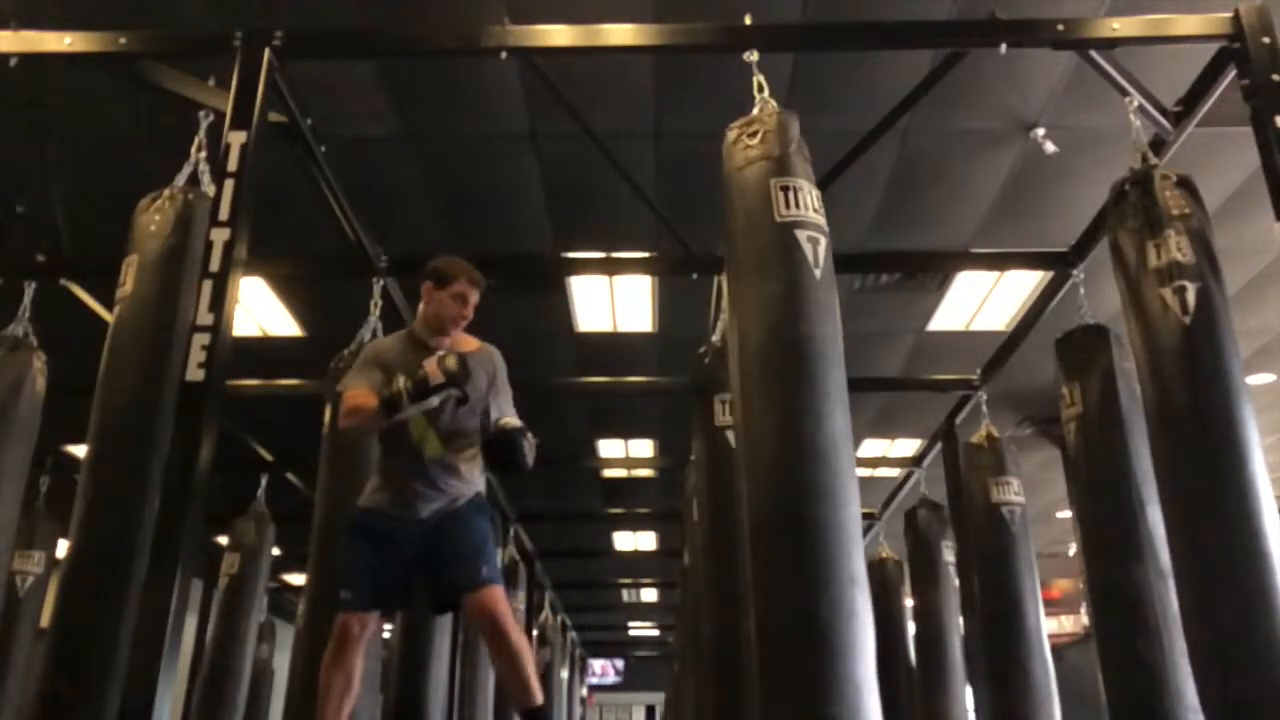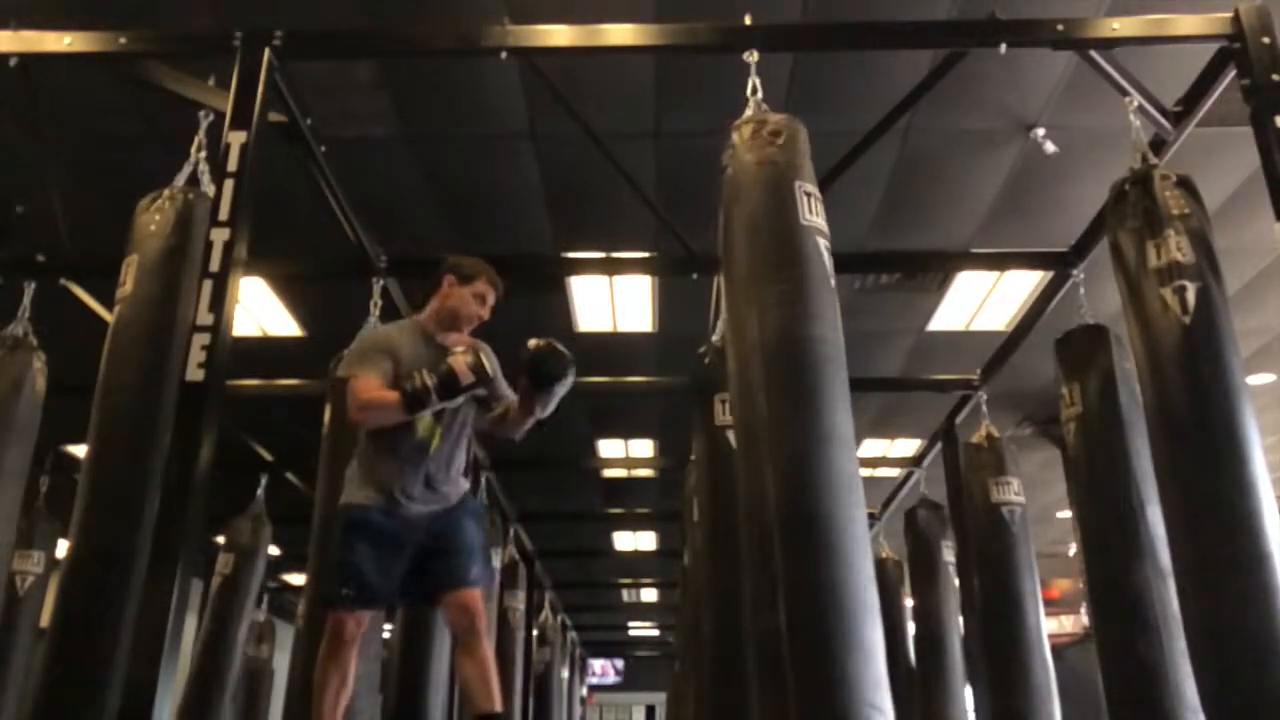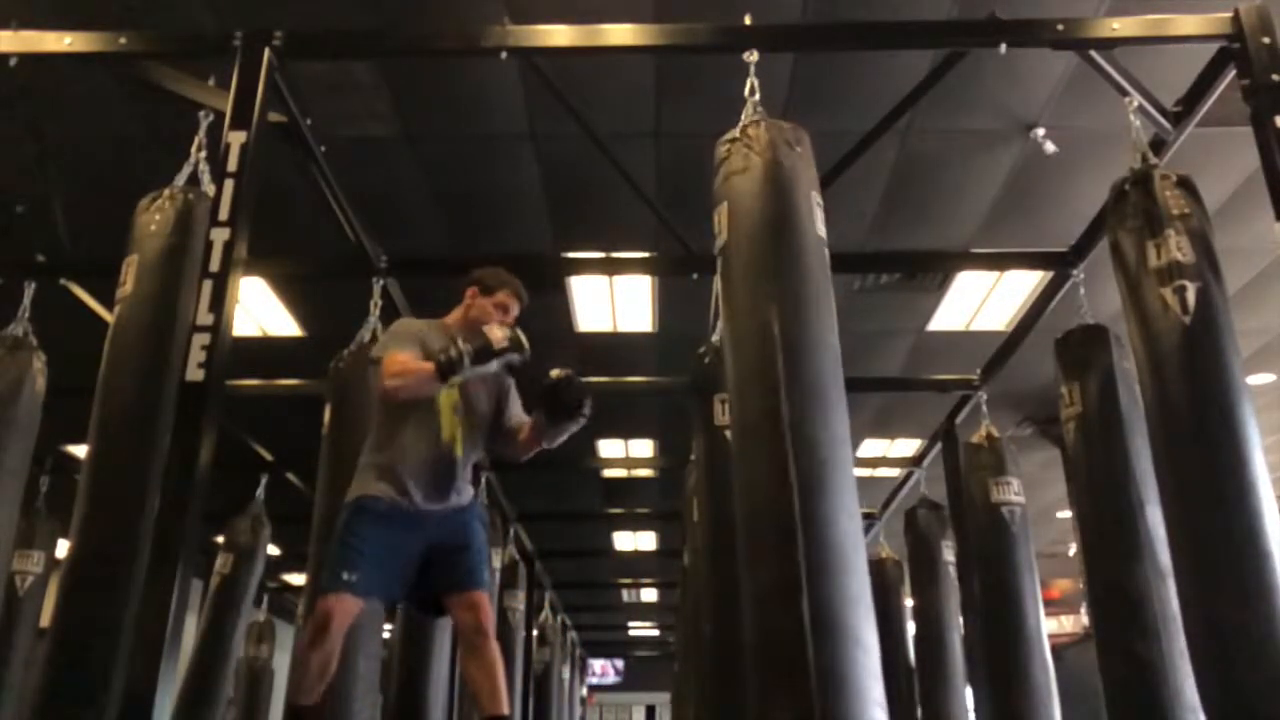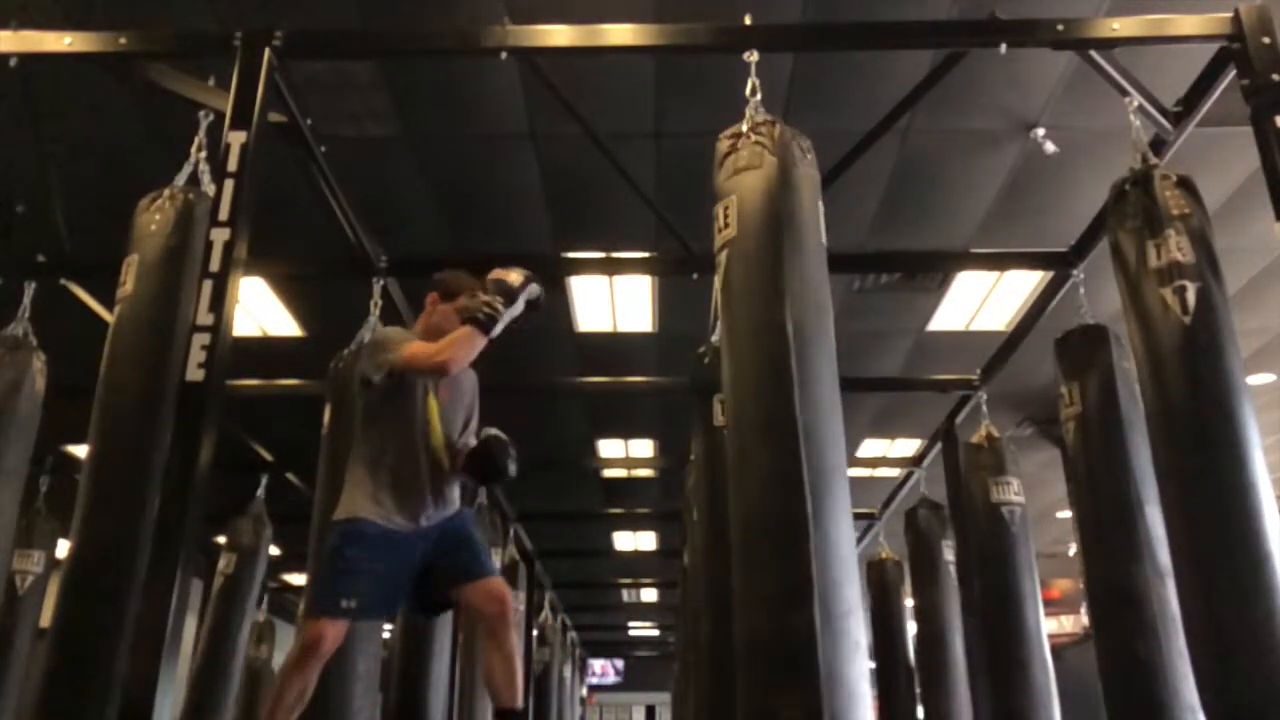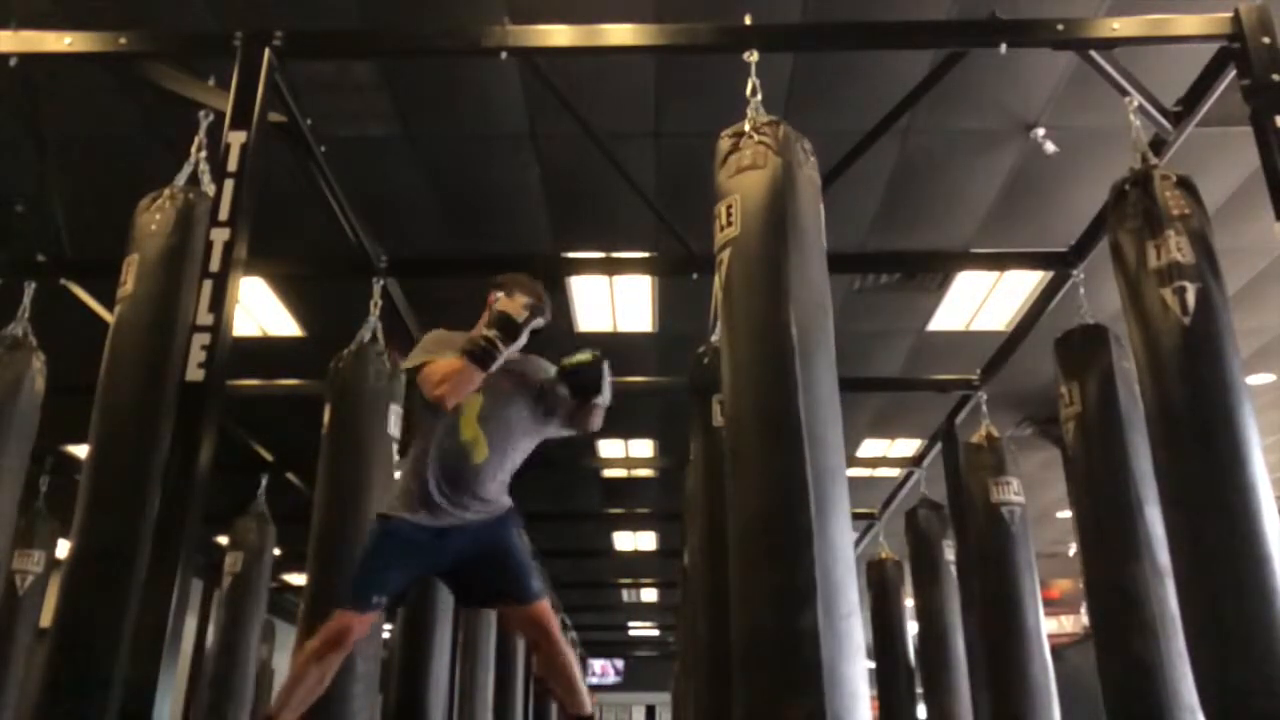
dt=0.5s
person 1, frame 1
left shoulder: (487, 359)
right shoulder: (383, 353)
left elbow: (503, 426)
right elbow: (350, 417)
left wrist: (513, 442)
right wrist: (414, 391)
left hip: (457, 508)
right hip: (387, 510)
left knee: (494, 615)
right knee: (350, 629)
person 1, frame 2
left shoulder: (479, 357)
right shoulder: (384, 340)
left elbow: (511, 426)
right elbow: (361, 408)
left wrist: (543, 389)
right wrist: (438, 388)
left hip: (445, 507)
right hip: (375, 507)
left knee: (470, 619)
right knee: (343, 626)
person 1, frame 3
left shoulder: (497, 371)
right shoulder: (412, 332)
left elbow: (517, 446)
right elbow: (395, 381)
left wrist: (555, 420)
right wrist: (470, 355)
left hip: (453, 510)
right hip: (385, 501)
left knee: (478, 622)
right knee: (330, 615)
person 1, frame 4
left shoulder: (467, 379)
right shoulder: (386, 342)
right elbow: (442, 361)
left wrist: (487, 457)
right wrist: (495, 307)
left hip: (441, 520)
right hip: (372, 522)
left knee: (499, 605)
right knee: (318, 639)
person 1, frame 5
left shoulder: (537, 374)
right shoulder: (442, 344)
left elbow: (587, 422)
right elbow: (441, 393)
left wrist: (594, 389)
right wrist: (499, 337)
left hip: (486, 521)
right hip: (414, 518)
left knee: (543, 626)
right knee: (345, 630)
